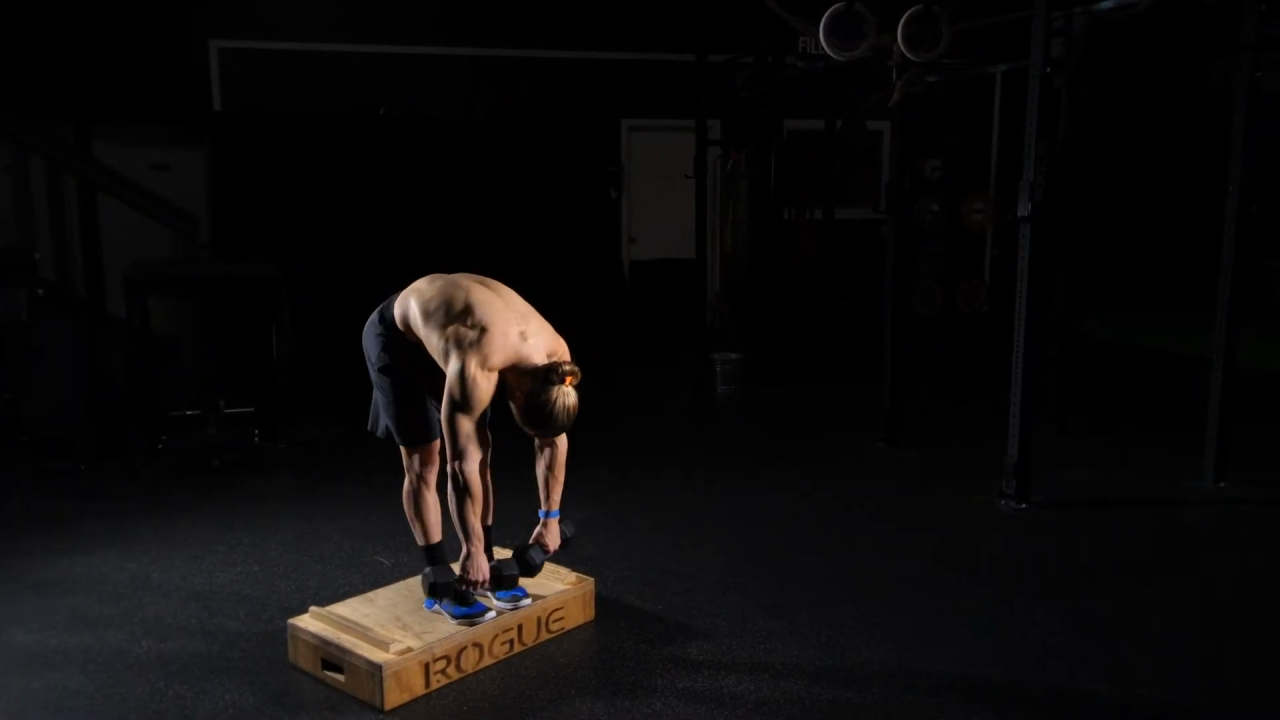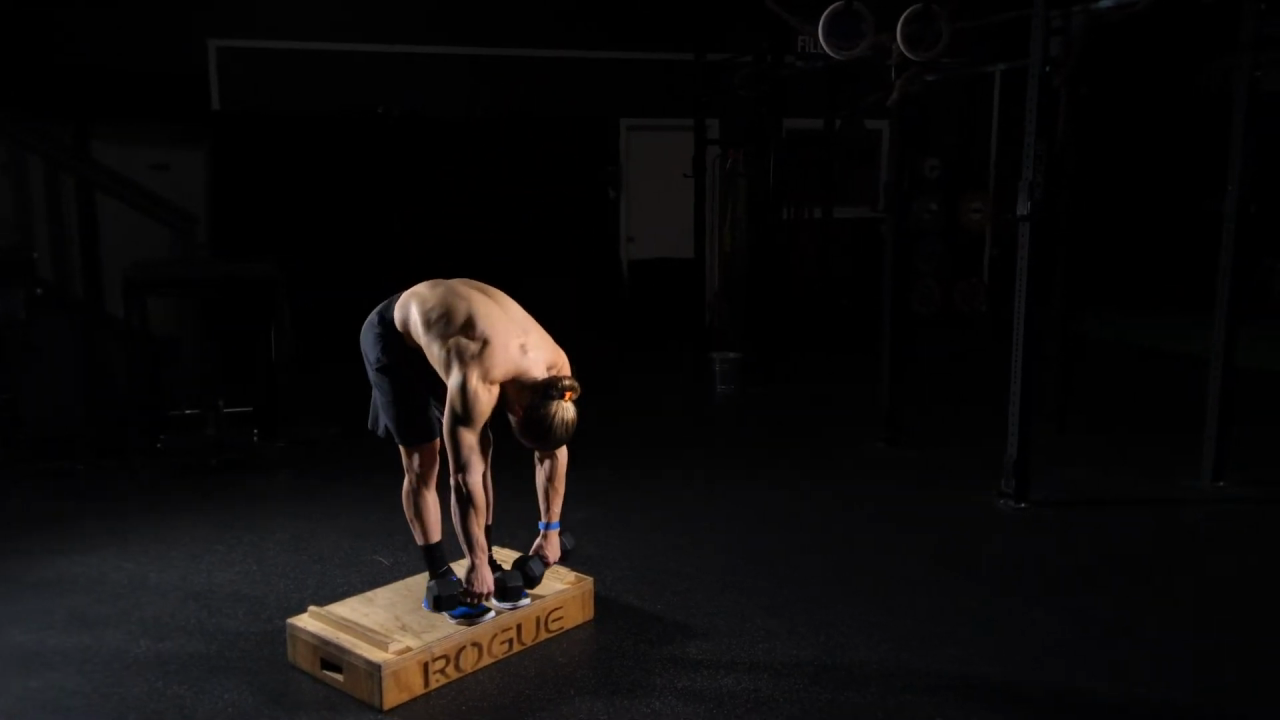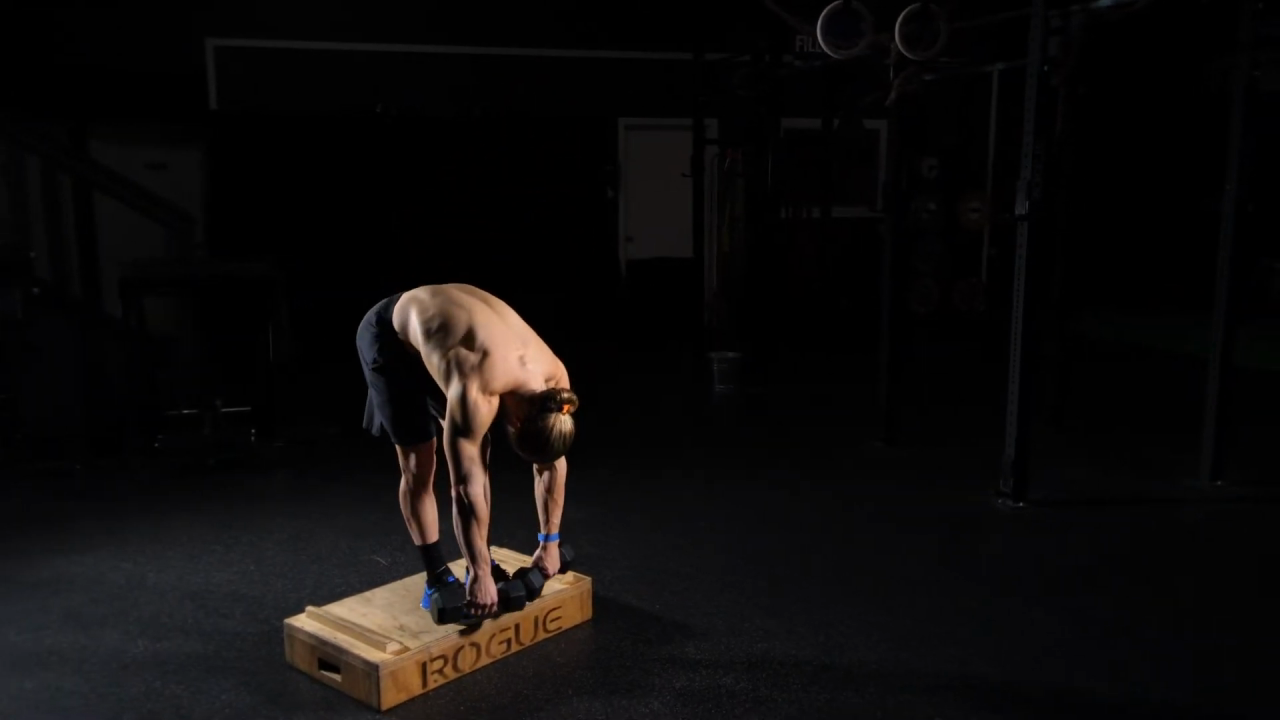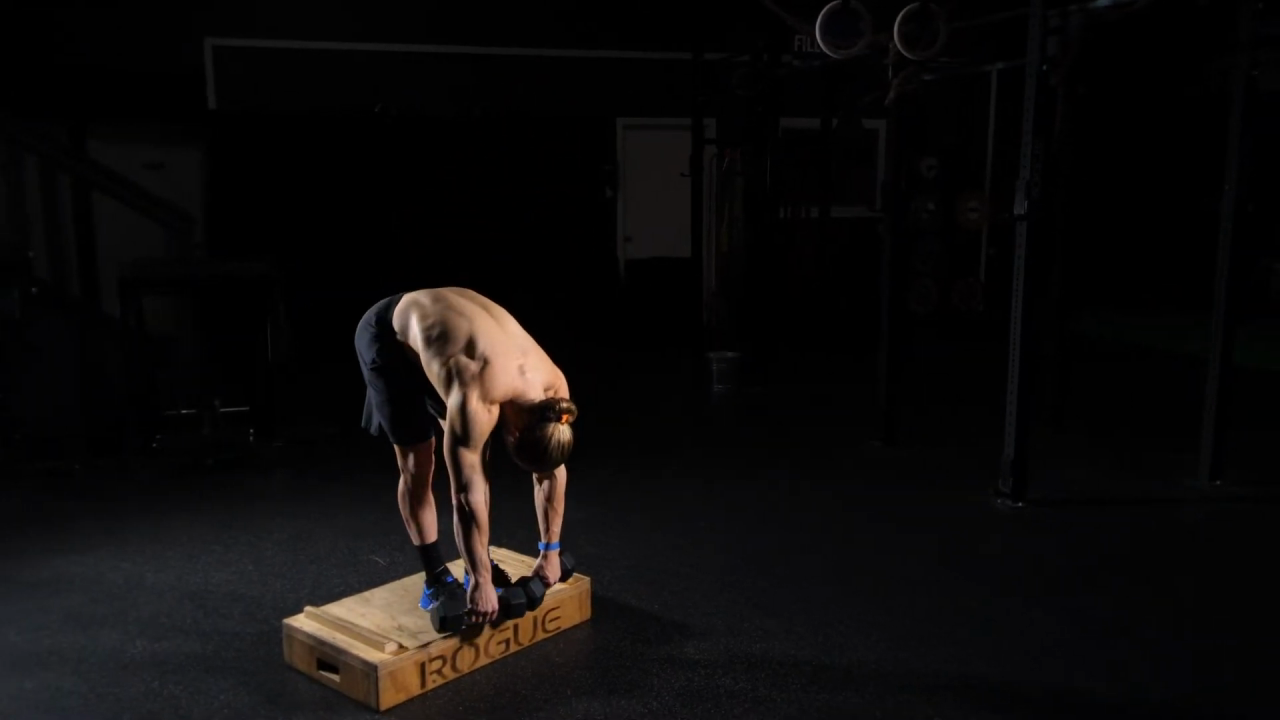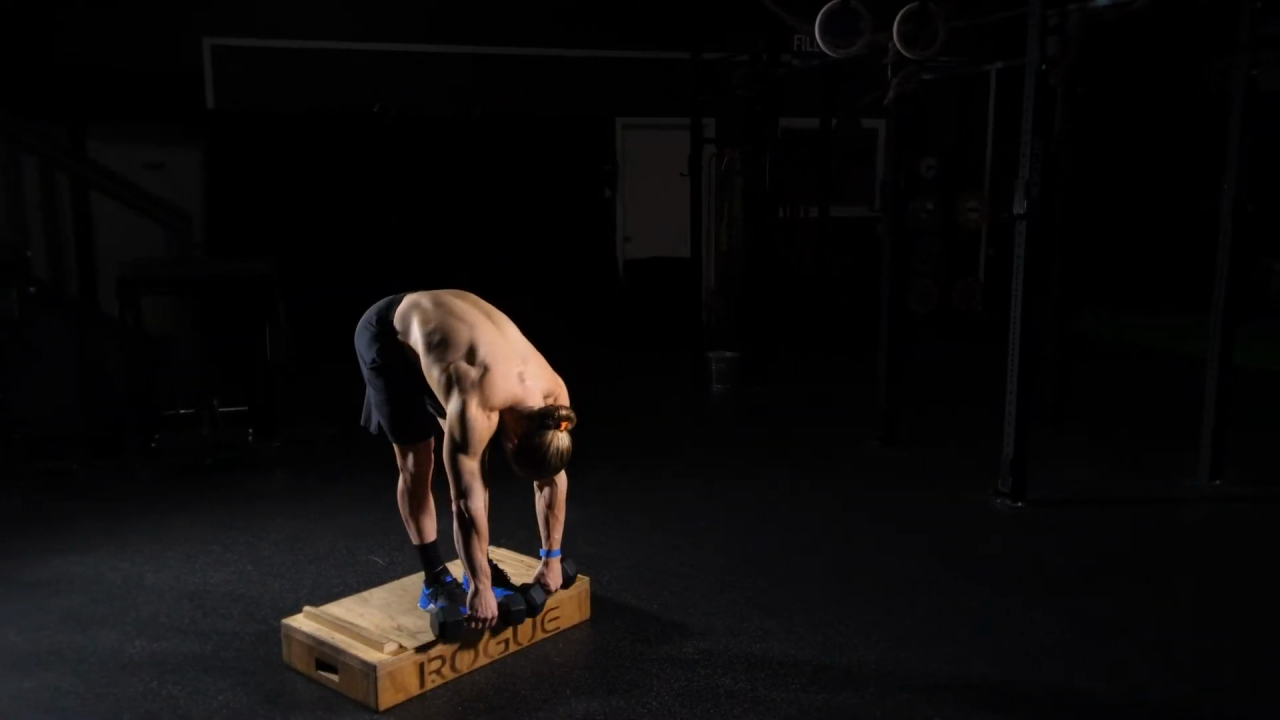
dt=0.2s
person 1, frame 1
left shoulder: (556, 355)
right shoulder: (476, 367)
left elbow: (553, 442)
right elbow: (460, 465)
left wrist: (550, 518)
right wrist: (472, 550)
left hip: (446, 330)
right hip: (396, 337)
left knee: (481, 449)
right knee: (424, 461)
left ankle: (486, 566)
person 1, frame 2
left shoulder: (556, 367)
right shoulder: (477, 380)
left elbow: (554, 453)
right elbow: (464, 476)
left wrist: (550, 530)
right wrist: (477, 563)
left hip: (445, 326)
right hip: (394, 337)
left knee: (481, 449)
right knee: (424, 460)
left ankle: (488, 565)
right ankle: (441, 581)
person 1, frame 3
left shoulder: (554, 377)
right shoulder: (477, 390)
left elbow: (553, 464)
right elbow: (465, 487)
left wrist: (550, 541)
right wrist: (479, 574)
left hip: (442, 323)
right hip: (390, 338)
left knee: (477, 451)
right knee: (420, 461)
left ankle: (484, 564)
right ankle: (438, 581)
person 1, frame 4
left shoulder: (553, 385)
right shoulder: (477, 398)
left elbow: (551, 474)
right elbow: (467, 495)
left wrist: (550, 550)
right wrist: (482, 581)
left hip: (441, 321)
right hip: (388, 337)
left knee: (474, 455)
right knee: (418, 461)
left ankle: (481, 565)
right ankle: (436, 582)
person 1, frame 5
left shoulder: (553, 392)
right shoulder: (476, 405)
left elbow: (553, 480)
right elbow: (466, 502)
left wrist: (552, 558)
right wrist: (480, 587)
left hip: (441, 322)
right hip: (387, 335)
left knee: (473, 457)
right knee: (417, 462)
left ankle: (481, 566)
right ankle: (436, 581)
